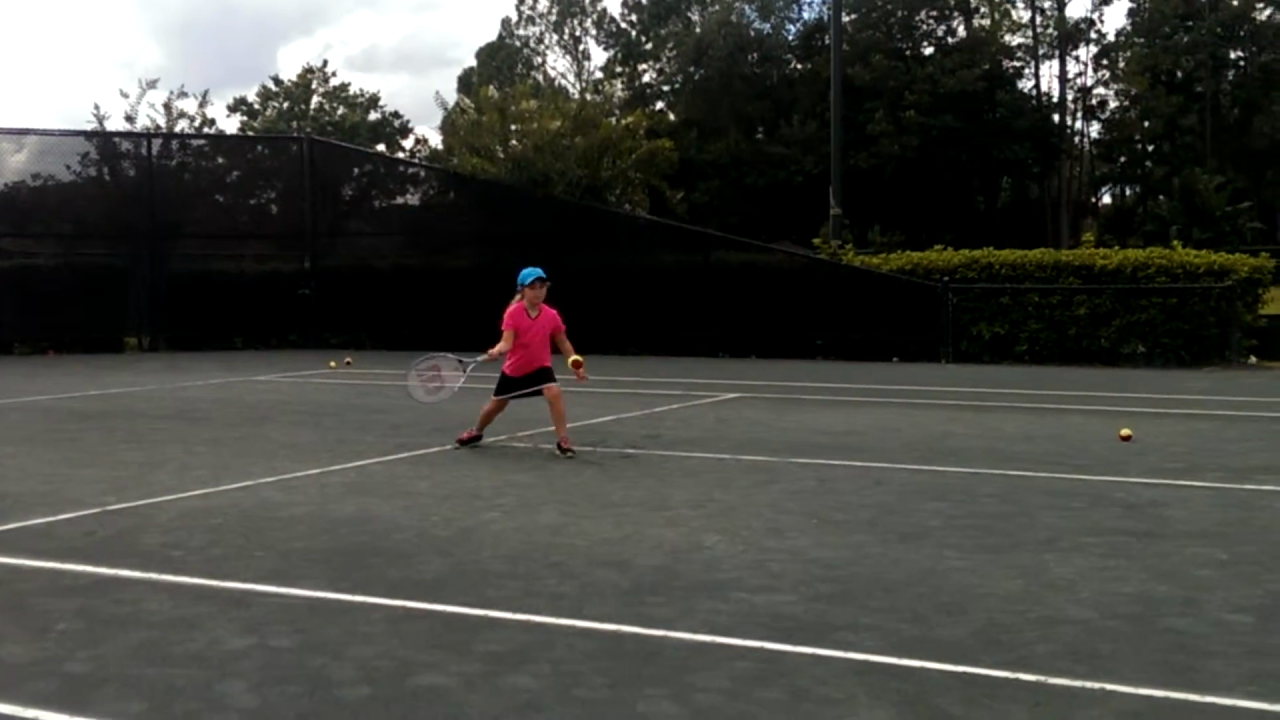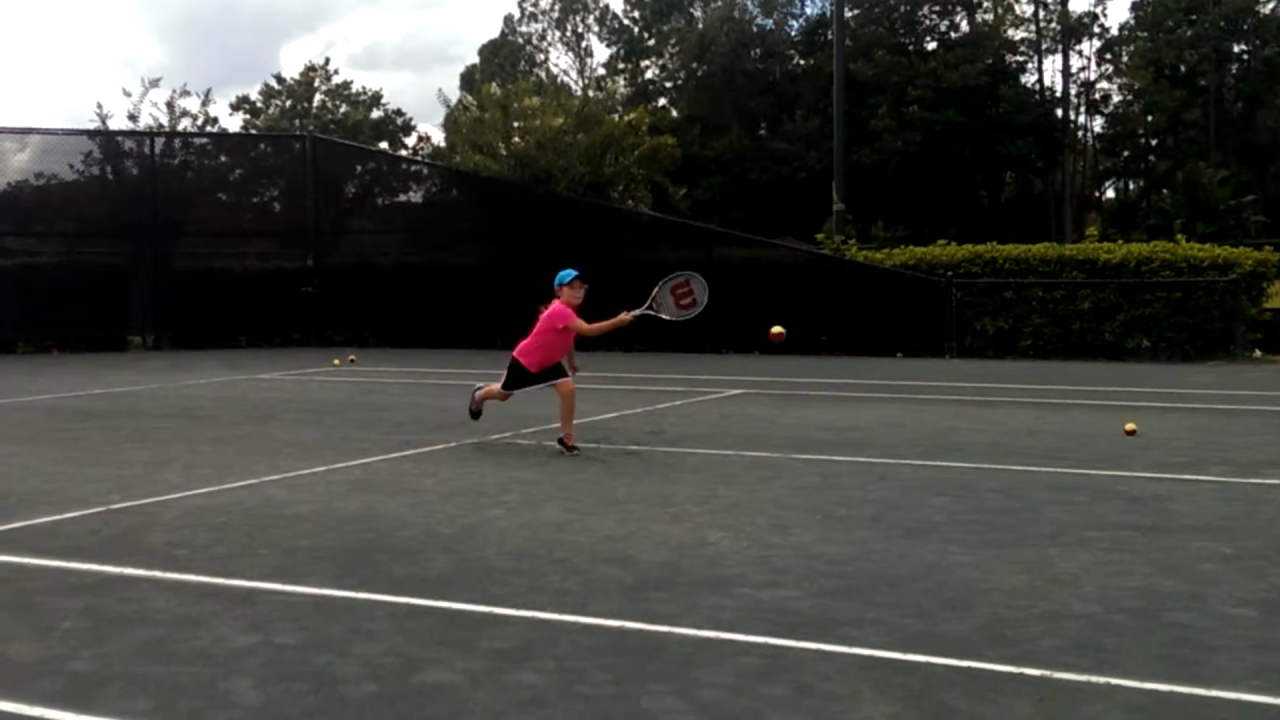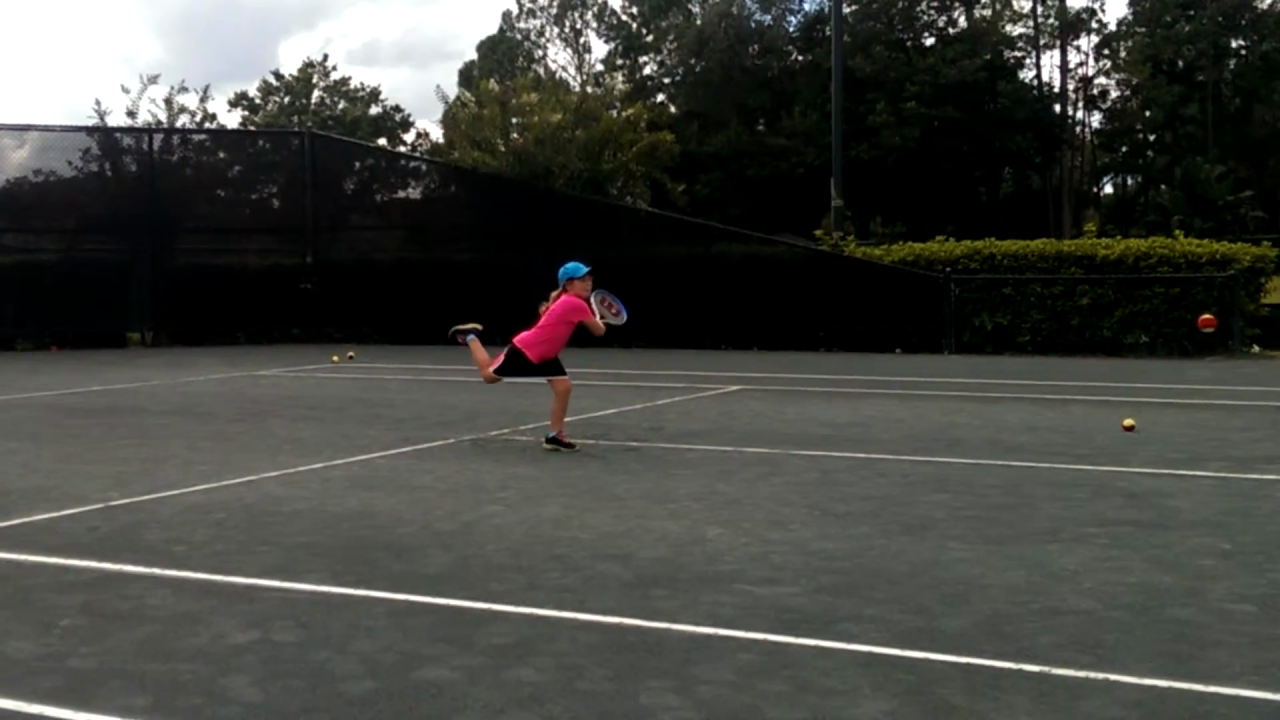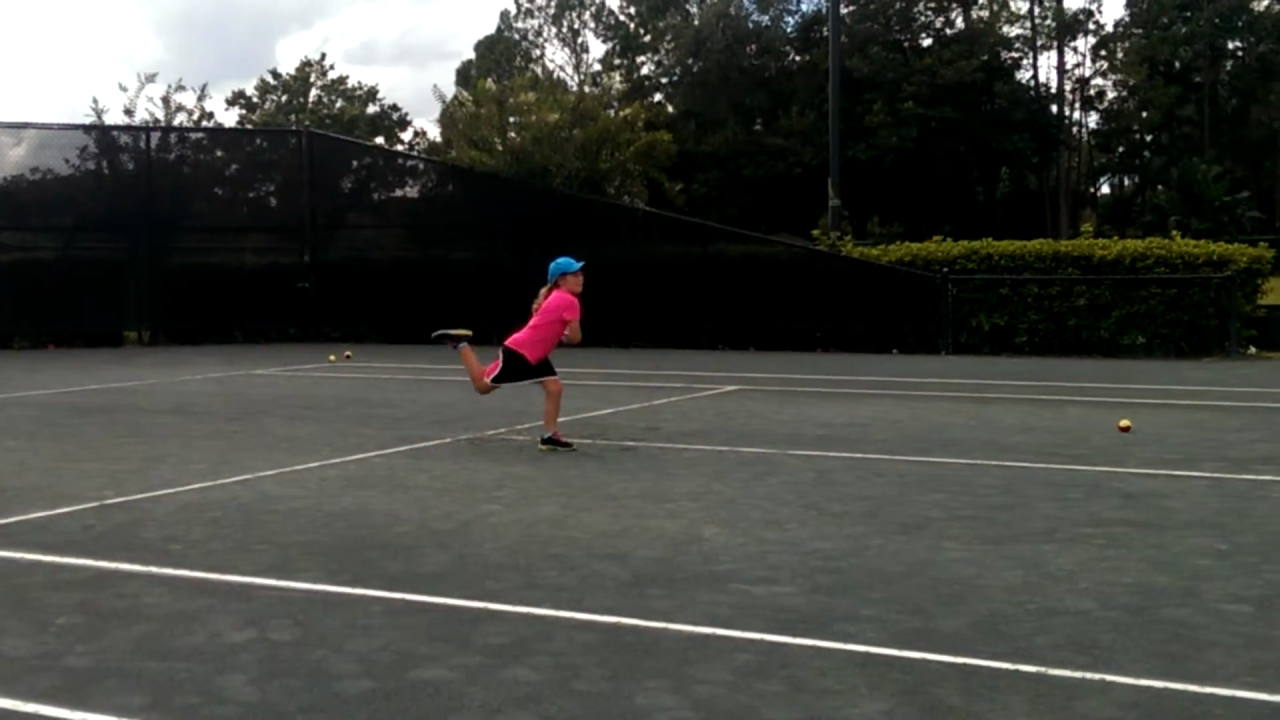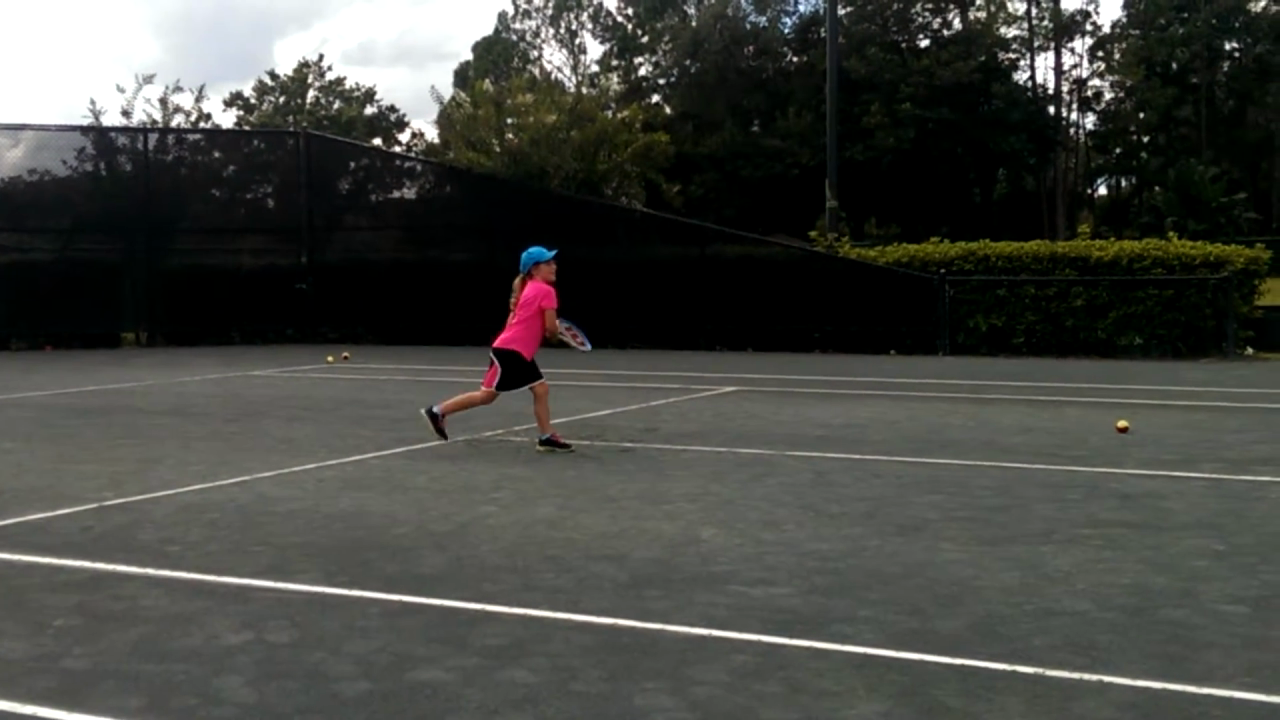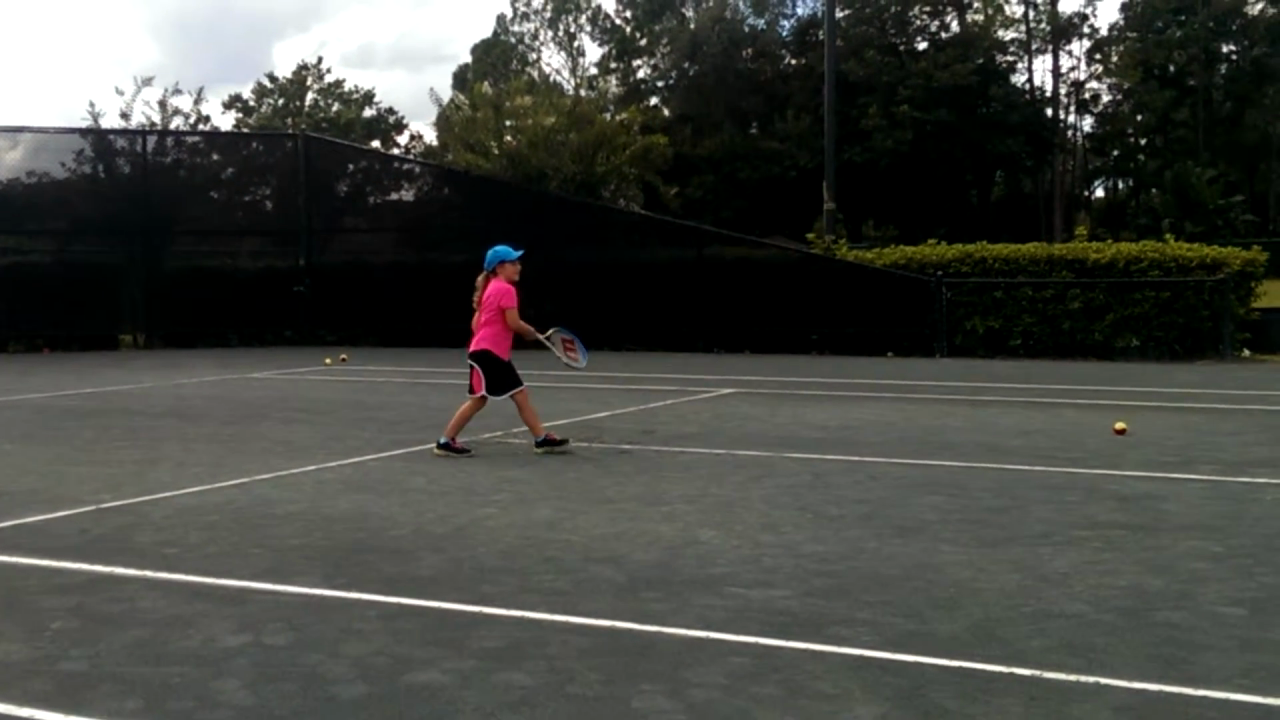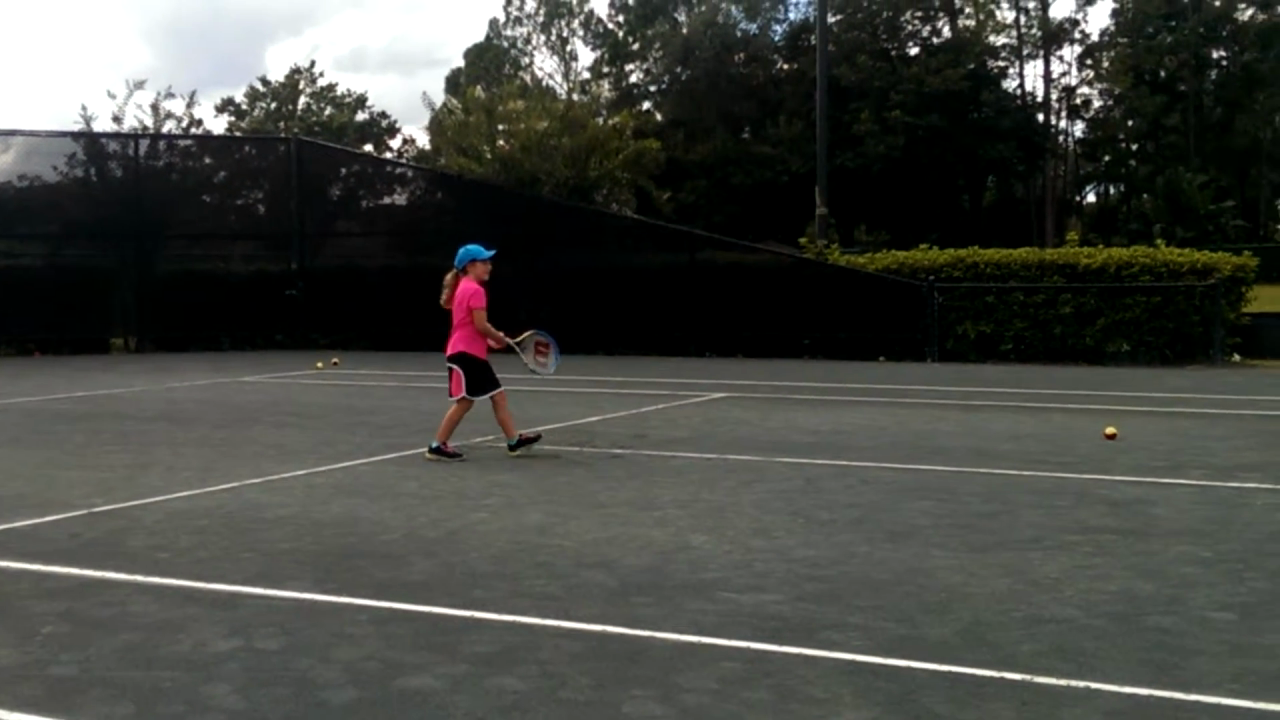
dt=0.2s
person 1, frame 1
left shoulder: (553, 316)
right shoulder: (513, 313)
left elbow: (563, 342)
right elbow: (507, 342)
left wrist: (577, 366)
right wrist: (497, 351)
left hip: (540, 367)
right hip: (514, 369)
left knee: (554, 394)
right knee: (496, 406)
left ankle: (563, 440)
right ankle: (476, 432)
person 1, frame 2
left shoulder: (568, 310)
right shoulder: (561, 311)
right elbow: (586, 330)
left wrist: (572, 363)
right wrist: (618, 321)
left hip: (549, 361)
right hip: (525, 359)
left knee: (568, 390)
right knee: (503, 394)
left ankle: (565, 436)
right ankle: (480, 393)
person 1, frame 3
left shoulder: (568, 302)
right shoulder: (577, 304)
right elbow: (599, 331)
right wrist: (600, 322)
left hip: (545, 355)
right hip: (525, 350)
left knee: (564, 387)
right knee: (489, 375)
left ankle: (555, 436)
right ankle: (469, 335)
person 1, frame 4
left shoulder: (555, 298)
right shoulder: (570, 301)
right elbow: (575, 337)
right wrist: (567, 336)
left hip: (533, 354)
right hip: (519, 351)
left knee: (555, 387)
right knee: (483, 385)
left ankle: (550, 436)
right ankle: (461, 342)
person 1, frame 5
left shoulder: (530, 288)
right shoulder: (547, 291)
left elbow: (512, 321)
right elbow: (552, 327)
right wrist: (553, 332)
left hip: (519, 352)
right hip: (511, 351)
left knee: (541, 389)
right knee: (488, 394)
left ankle: (547, 437)
right ankle: (438, 411)
person 1, frame 6
left shoulder: (491, 289)
right shoulder: (506, 289)
left elbow: (475, 324)
right elbow: (513, 323)
right wrist: (531, 333)
left hip: (495, 353)
right hip: (487, 352)
left knee: (520, 395)
right knee: (479, 399)
left ankle: (542, 438)
right ankle: (445, 441)
person 1, frame 7
left shoulder: (464, 289)
right shoulder: (475, 290)
right elbow: (481, 325)
left wrist: (489, 340)
right wrist: (500, 338)
left hip: (475, 354)
right hip: (464, 354)
left knee: (498, 396)
right knee: (464, 401)
left ankle: (514, 440)
right ankle: (437, 447)
